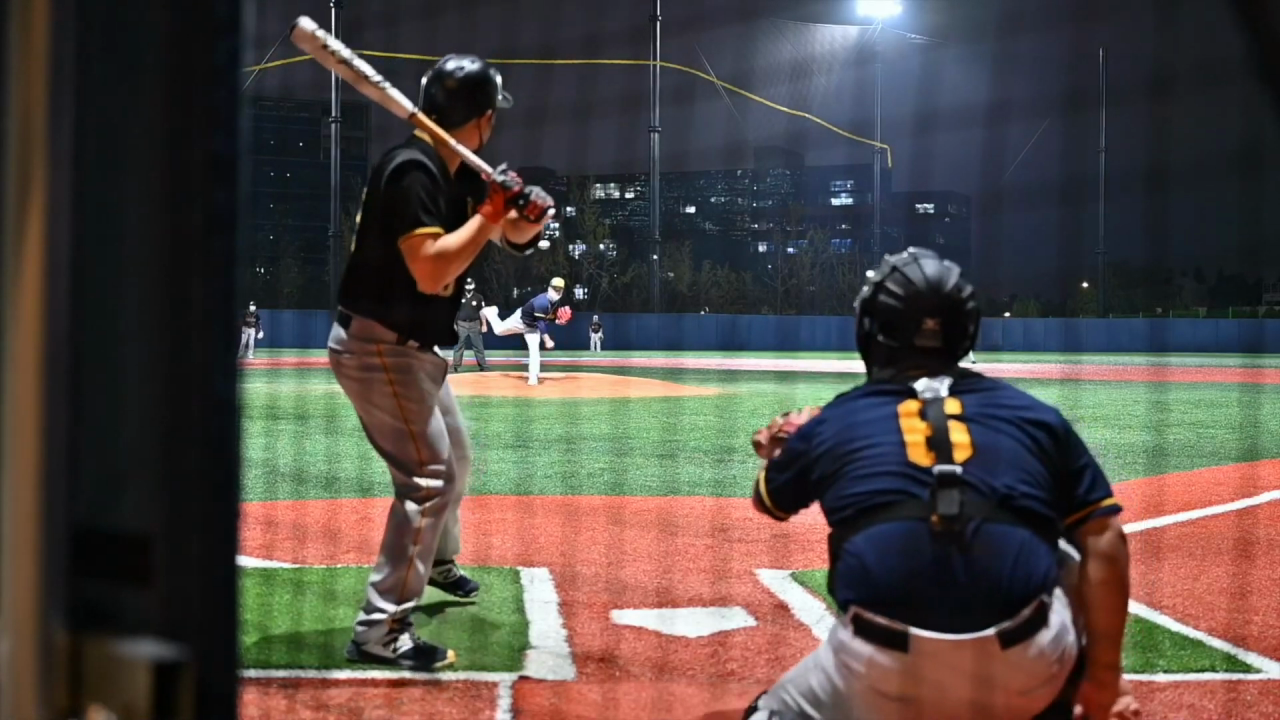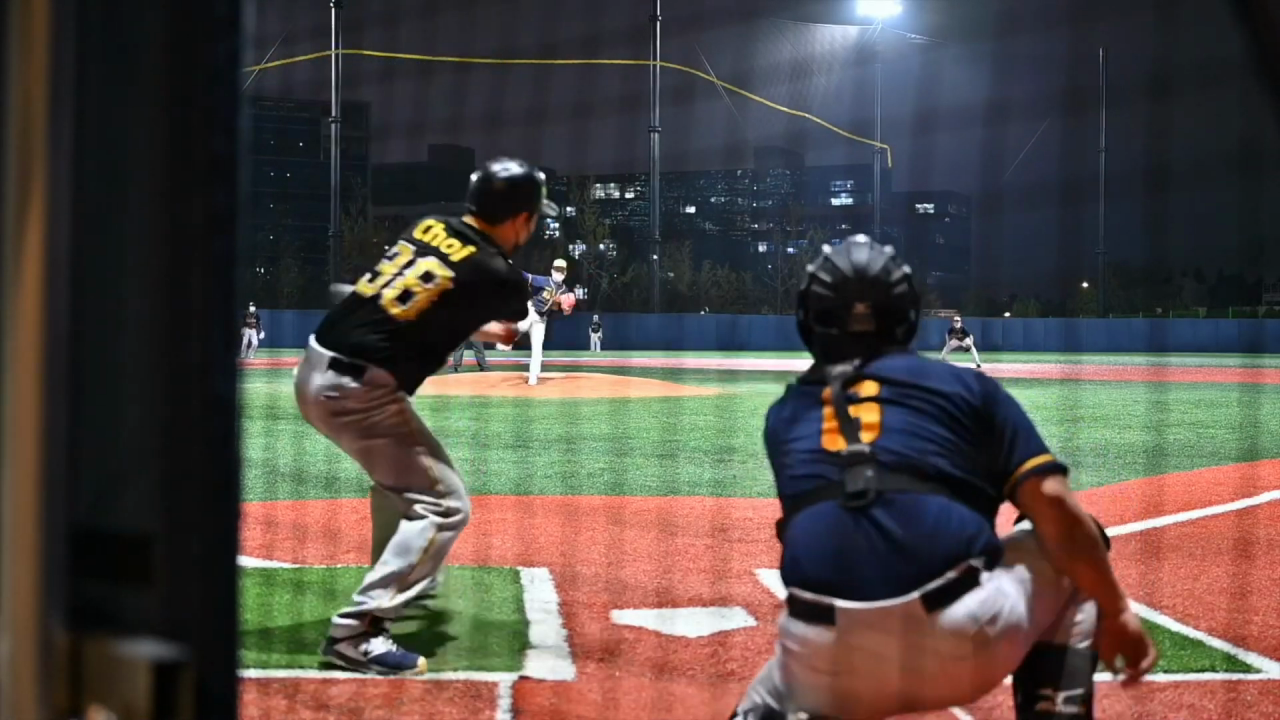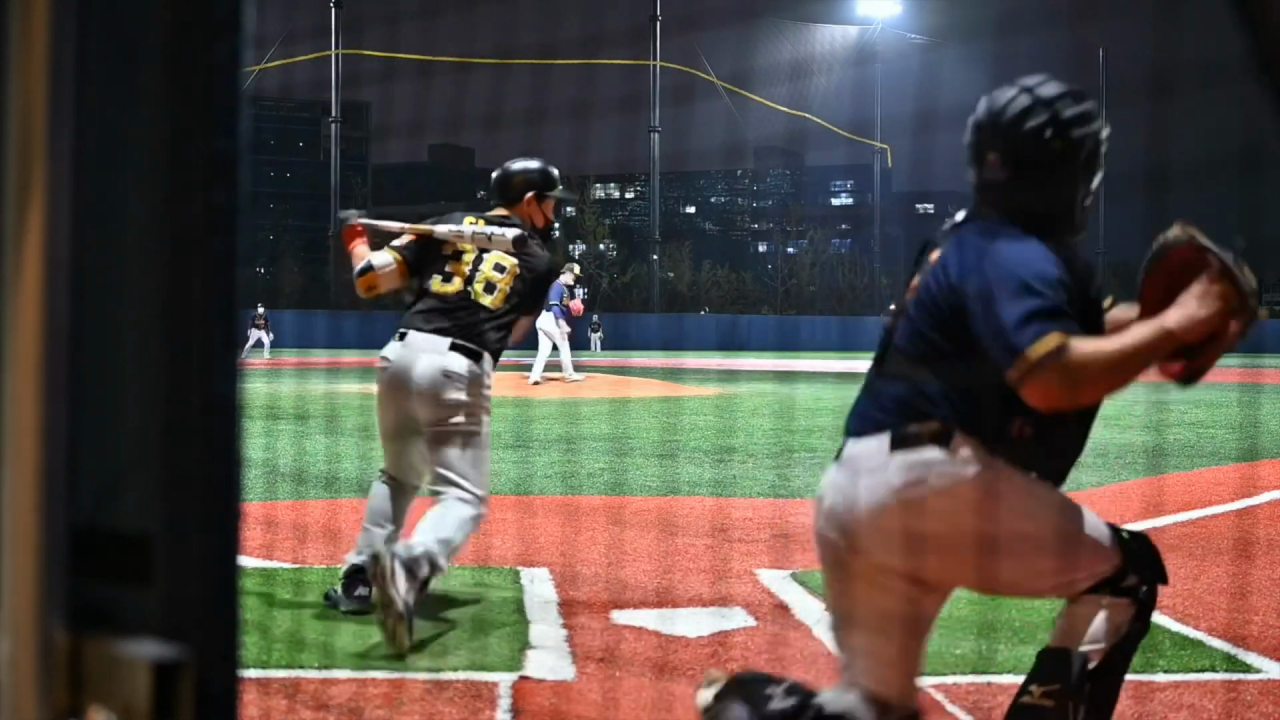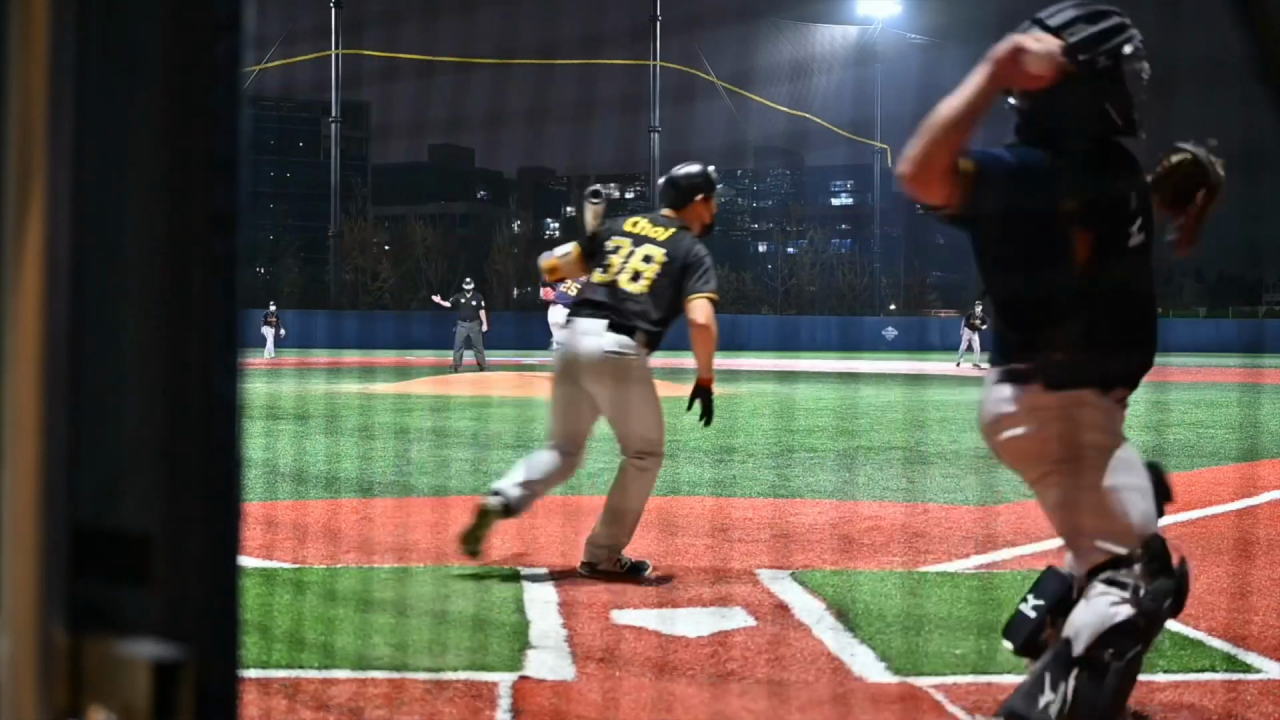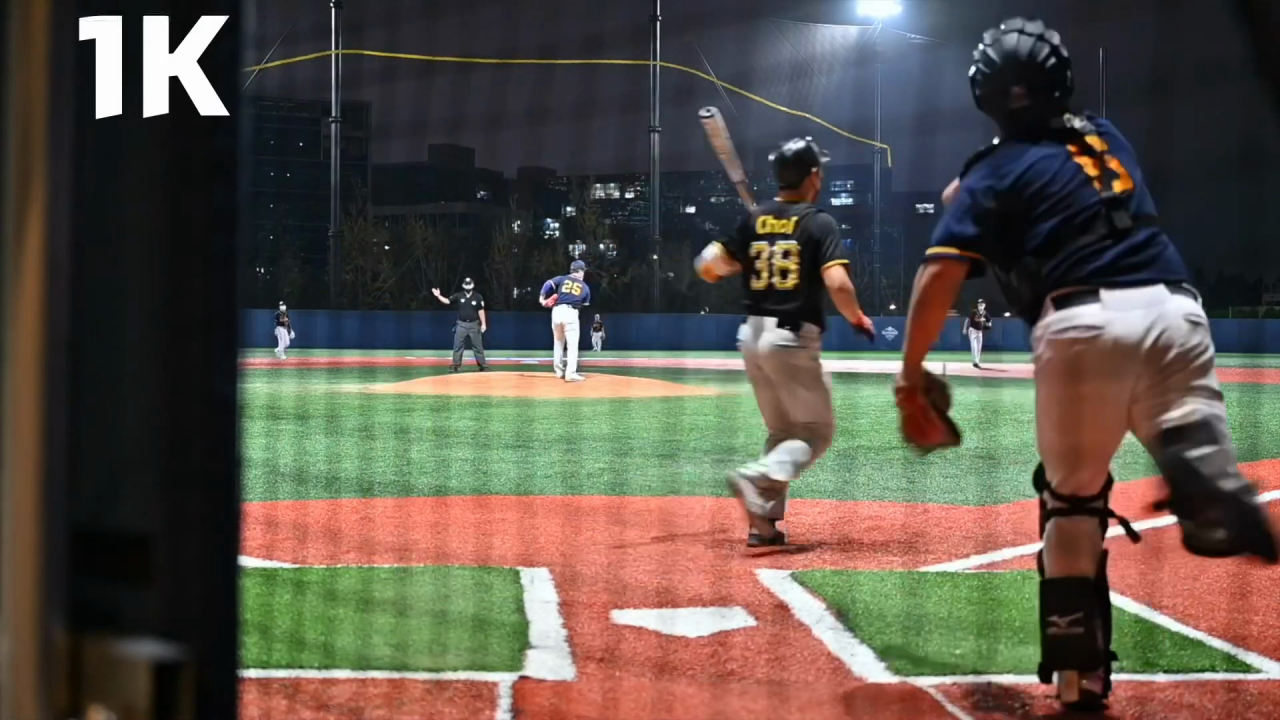
dt=0.4s
person 1, frame 1
left shoulder: (833, 422)
right shoulder: (1034, 415)
left elbow: (767, 501)
right elbow: (1104, 540)
left wrist: (776, 455)
right wrist: (1104, 674)
left hip: (883, 671)
right hip: (1023, 671)
right knee: (1067, 573)
person 1, frame 2
left shoulder: (786, 412)
right shoulder: (966, 388)
right elbow: (1052, 501)
right wrist: (1116, 612)
left hip: (825, 652)
right hip: (963, 641)
right knee: (1072, 556)
person 1, frame 3
left shoulder: (977, 246)
right shoulder: (1016, 258)
left elbow: (1051, 346)
right elbow: (1049, 381)
left wrist: (1157, 320)
right wrist: (1172, 327)
left hip: (857, 491)
right hip: (927, 485)
right knee: (1127, 571)
person 1, frame 4
left shoulder: (1108, 165)
right shoulder: (1023, 173)
right elbow: (921, 174)
left wrist: (1178, 191)
right wrist: (995, 70)
left hip: (1070, 404)
right hip: (1056, 408)
left knee: (1128, 519)
right knee: (1140, 569)
left ankle: (1048, 628)
person 1, frame 5
left shoulder: (993, 172)
right shoulder: (1105, 135)
left elbow: (939, 277)
left wrist: (912, 368)
left hip: (1078, 330)
right hip: (1170, 315)
left knee: (1075, 504)
right knee: (1212, 515)
left ankle: (1079, 673)
right ankle: (1198, 461)
person 2, frame 1
left shoulder: (459, 171)
right shoulder: (411, 169)
left elbow: (514, 237)
right elbow: (431, 272)
left wrist: (528, 212)
right wrist: (490, 211)
left hip: (416, 347)
right hip: (378, 348)
left knee: (453, 459)
right knee: (427, 478)
left ankle: (436, 563)
right ankle: (380, 630)
person 2, frame 2
left shoulder: (425, 227)
right shoulder: (497, 277)
right elbow: (492, 323)
right wrist: (504, 329)
left hip: (317, 371)
right hip: (361, 392)
left knee: (400, 469)
right knee: (444, 507)
left ankle: (397, 579)
right ankle: (356, 629)
person 2, frame 3
left shoulder: (444, 228)
right shoulder: (540, 261)
left elbow: (370, 282)
right elbow: (515, 333)
left wrist: (357, 241)
left hip: (401, 359)
right hip: (460, 373)
left knee: (397, 478)
right knee: (463, 498)
left ankle: (358, 581)
right ankle: (409, 567)
person 2, frame 4
left shoulder: (617, 227)
right shoulder: (694, 253)
left elbow: (550, 265)
right elbow: (701, 321)
left wrist: (591, 262)
right wrist: (705, 379)
left hip: (574, 339)
right hip: (620, 350)
left knee: (563, 450)
right knee: (644, 454)
left ankle: (499, 500)
right ankle: (604, 556)
person 2, frame 5
left shoulder: (751, 221)
right shoulder: (821, 224)
left elbow: (706, 267)
right elbow: (838, 285)
right wrist: (858, 318)
left hip: (753, 335)
right hip: (793, 339)
left knee: (782, 431)
right knee: (816, 433)
left ankle: (764, 521)
right ankle: (757, 478)
